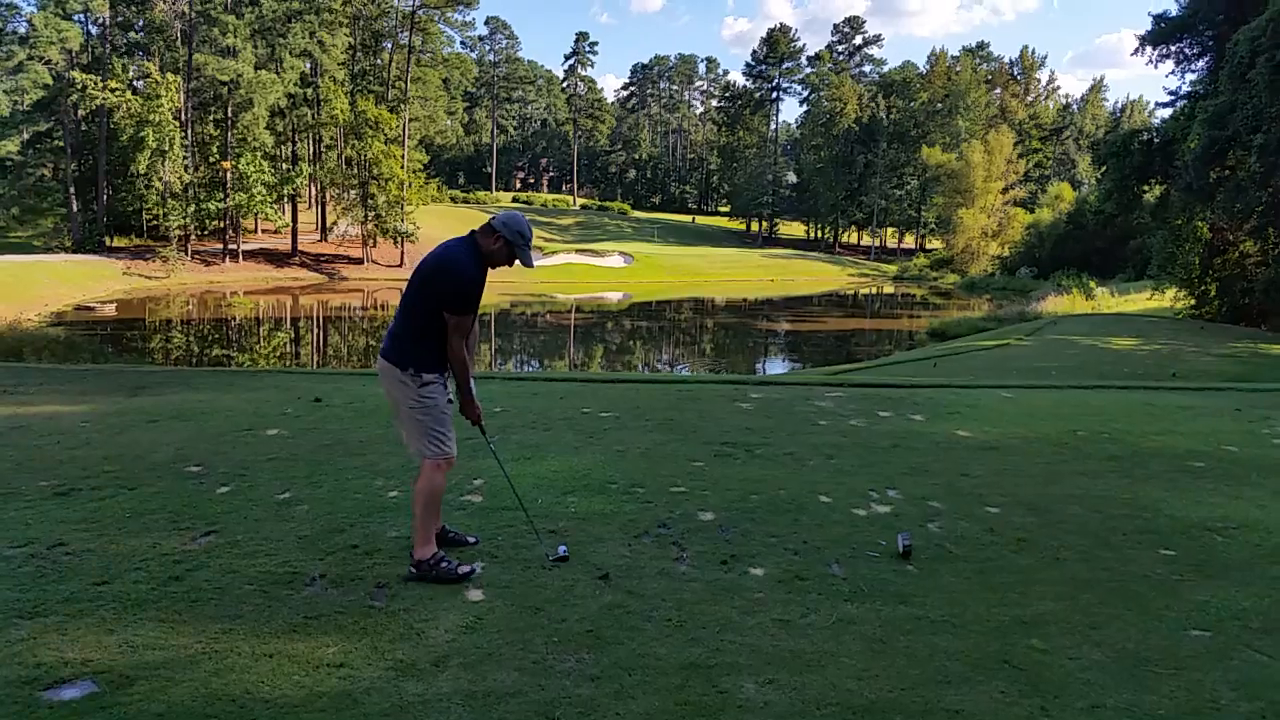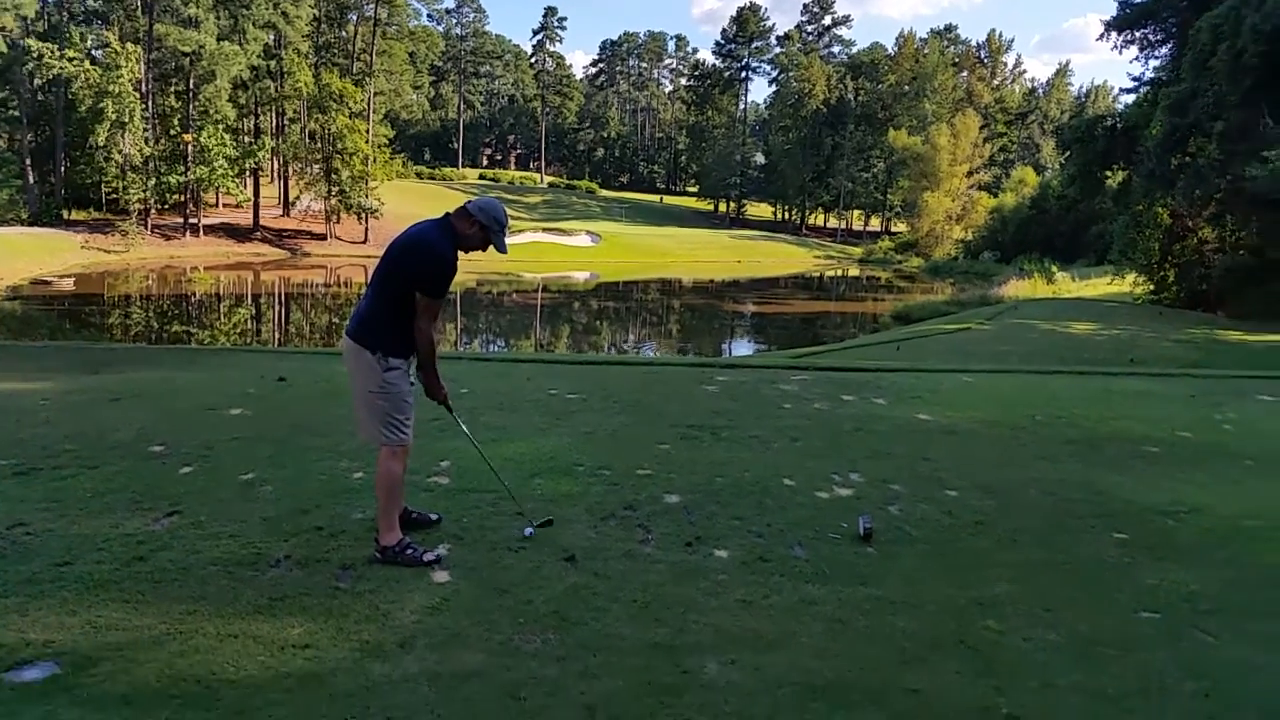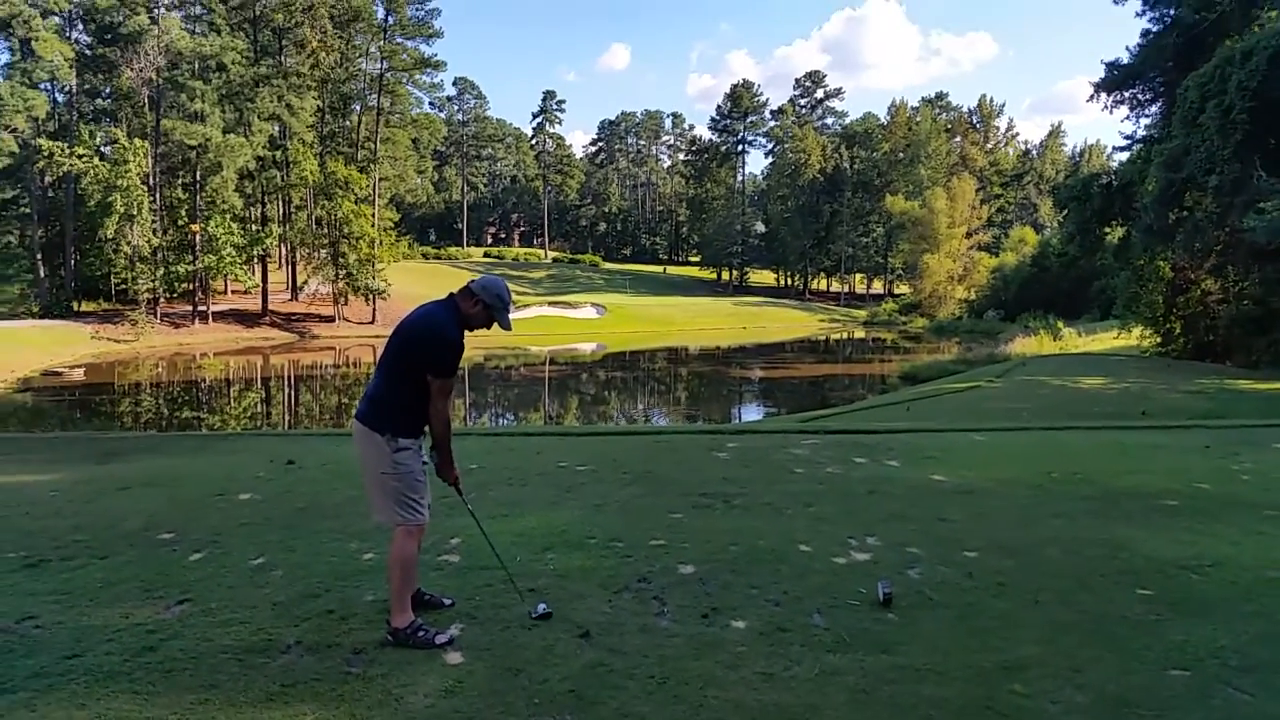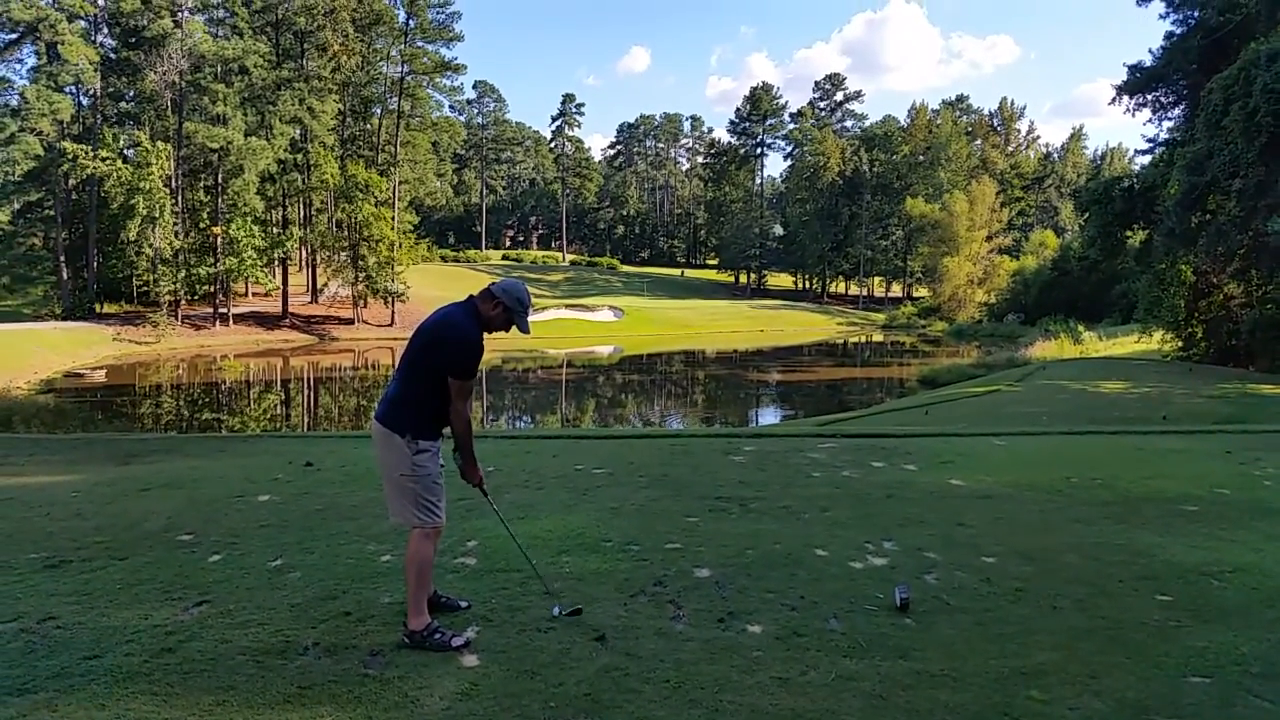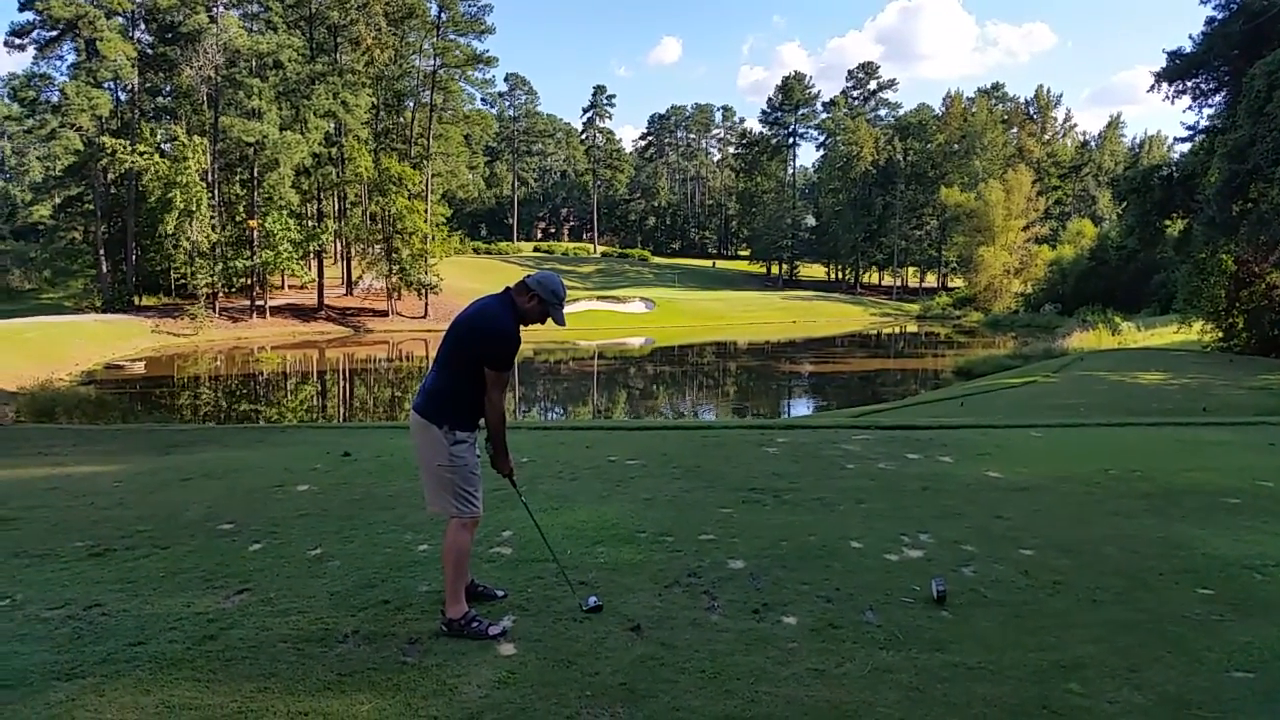
dt=1s
person 1, frame 1
left shoulder: (464, 255)
right shoulder: (462, 268)
left elbow: (467, 329)
right elbow: (456, 341)
left wrist: (468, 383)
right wrist: (467, 398)
left hip: (420, 363)
right hip: (412, 368)
left knee: (438, 452)
right knee: (439, 457)
left ankle: (433, 528)
right ankle: (424, 555)
person 1, frame 2
left shoulder: (433, 234)
right shoulder: (438, 251)
right elbow: (423, 323)
left wrist: (426, 370)
right wrist: (431, 378)
left hip: (378, 343)
right hip: (378, 350)
left knee: (399, 437)
right knee: (395, 444)
left ankle: (396, 510)
right ankle: (389, 539)
person 1, frame 3
left shoulder: (437, 314)
right shoulder: (445, 331)
right elbow: (438, 405)
left wrist: (439, 454)
right wrist: (446, 462)
left hip: (392, 425)
right hip: (388, 432)
left knee: (414, 517)
right knee: (410, 523)
left ankle: (409, 591)
right ankle: (401, 621)
person 1, frame 4
left shoulder: (457, 316)
right shoulder: (465, 334)
right elbow: (458, 406)
left wrist: (462, 454)
right wrist: (469, 463)
left hip: (408, 426)
right hip: (407, 433)
left knee: (427, 521)
right knee: (426, 525)
left ankle: (425, 594)
right ankle: (417, 624)
person 1, frame 5
left shoulder: (493, 308)
right shoulder: (502, 326)
right elbow: (493, 397)
left wrist: (494, 446)
right wrist: (501, 454)
left hip: (444, 417)
right hip: (445, 425)
left knee: (464, 511)
right knee: (464, 516)
left ankle: (462, 583)
right ankle: (455, 612)
